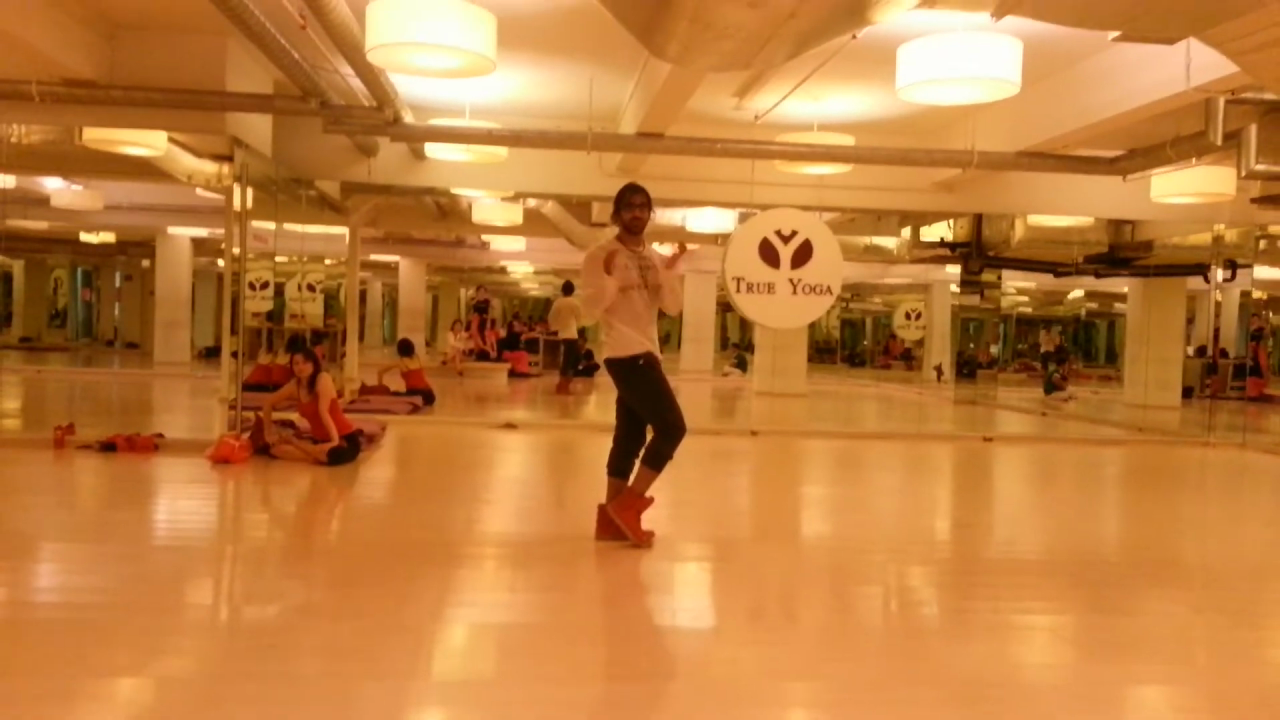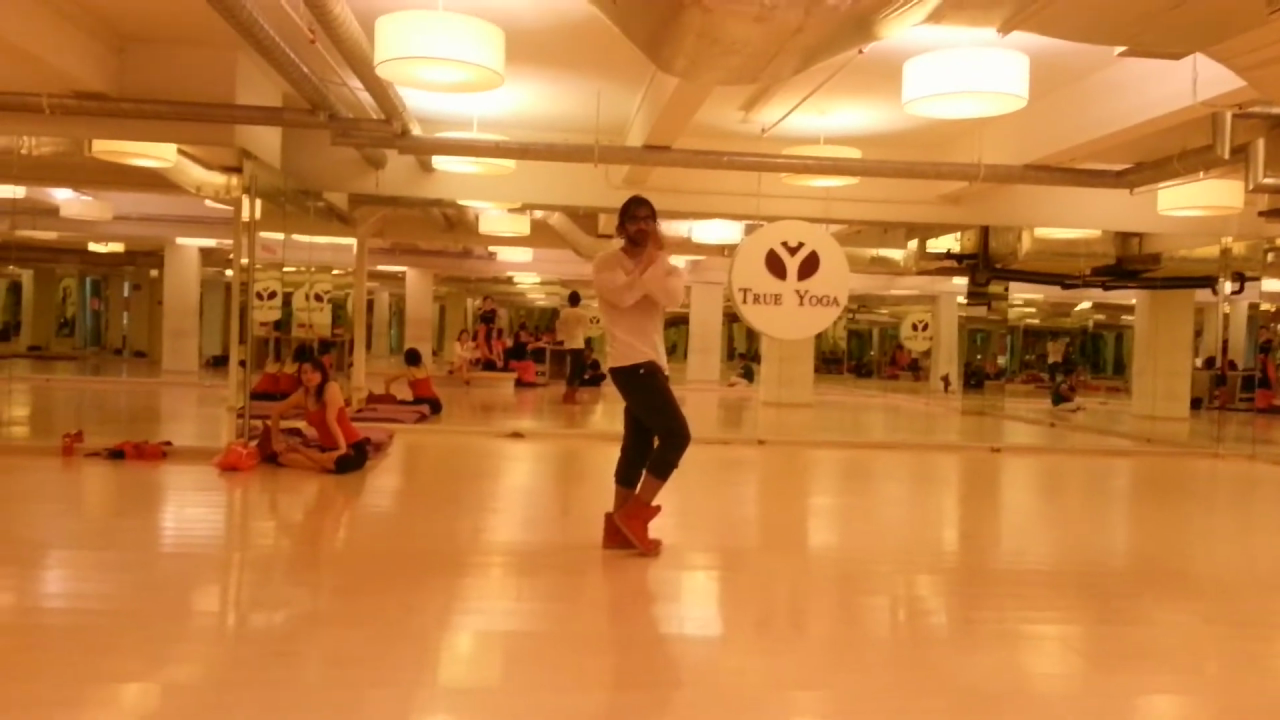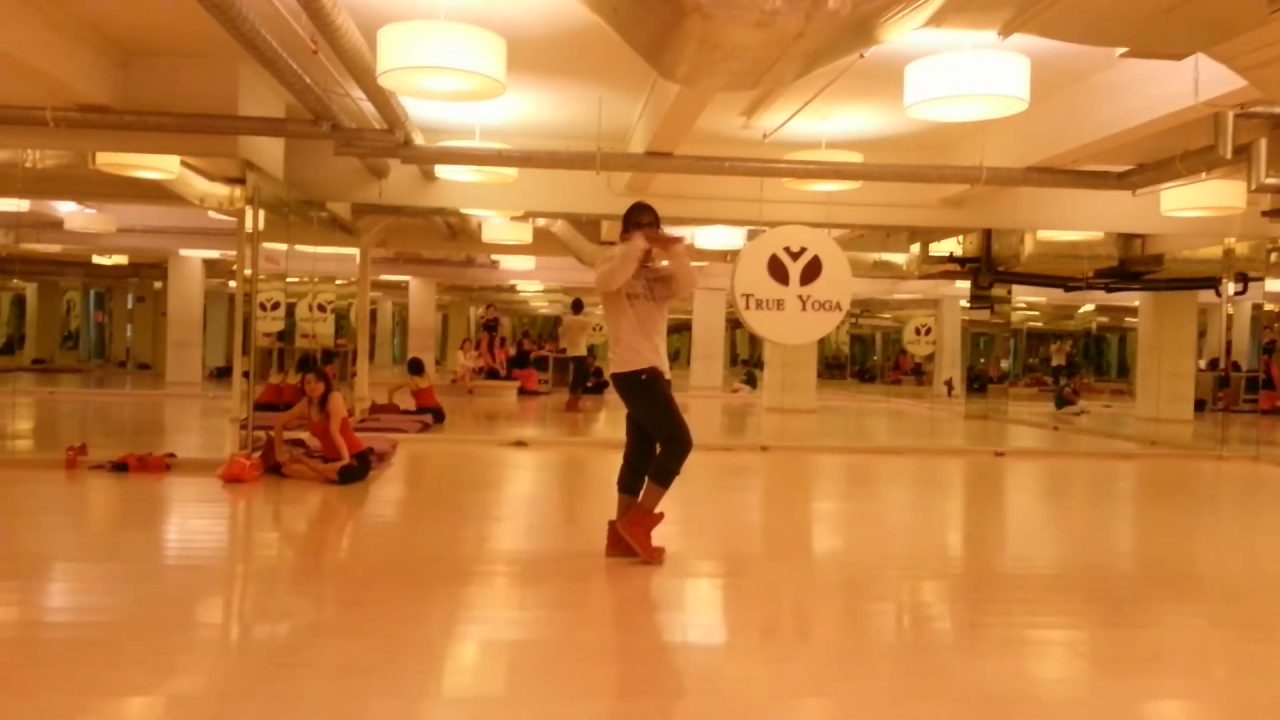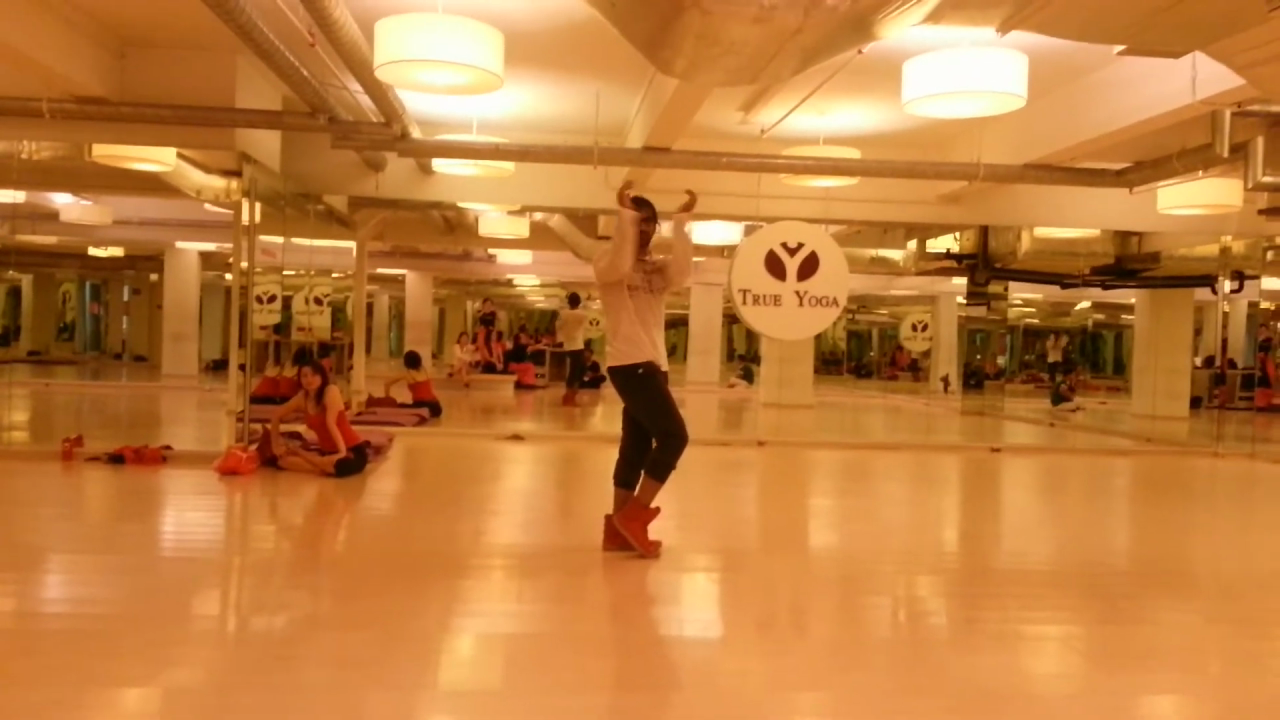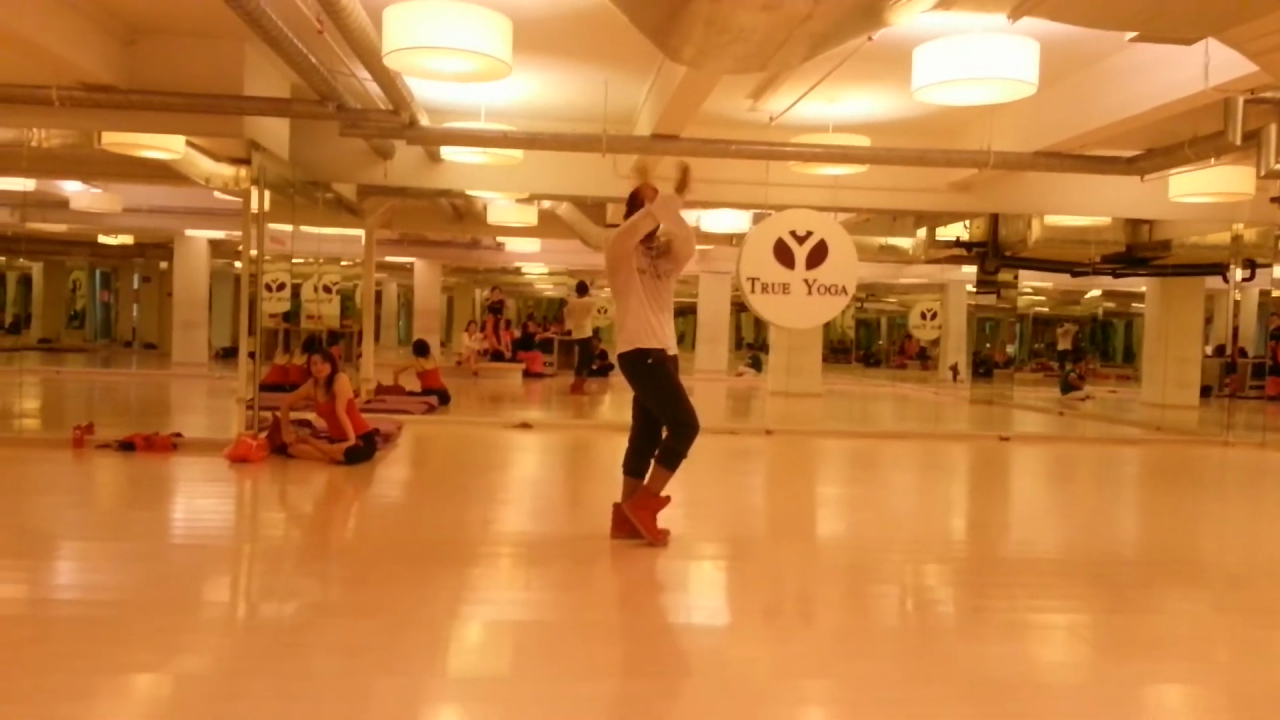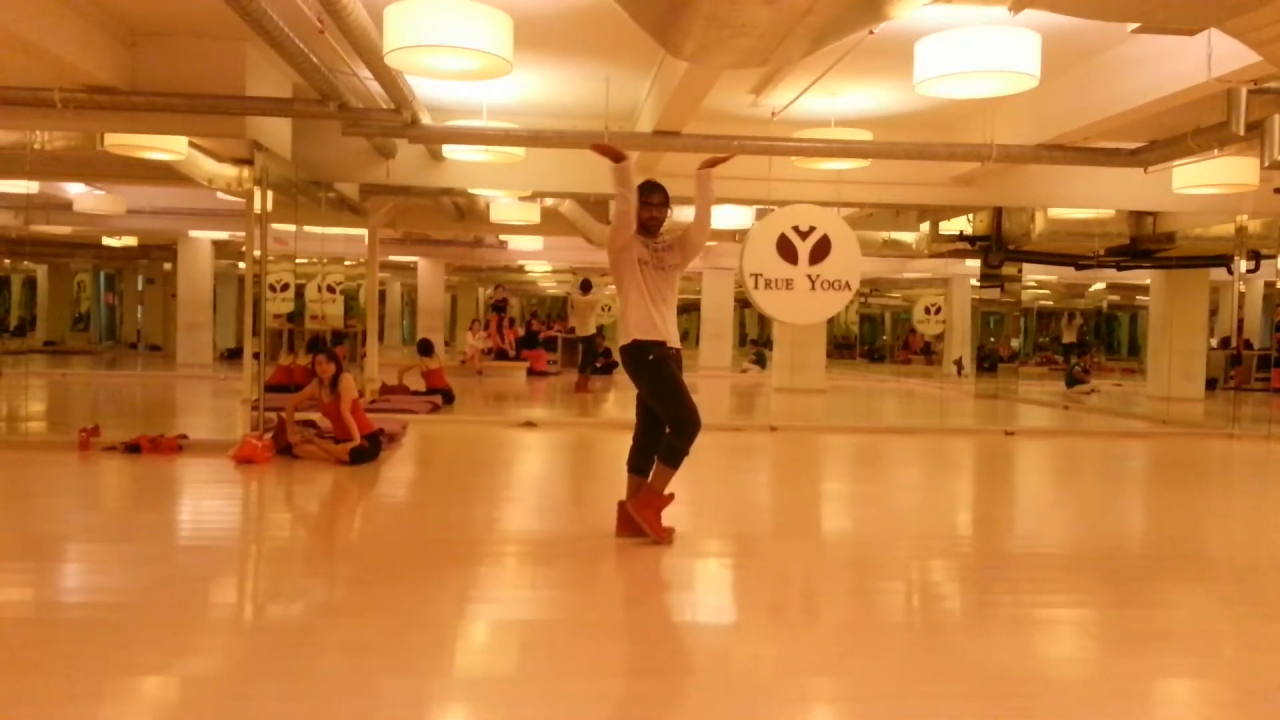
dt=0.3s
person 1, frame 1
left shoulder: (657, 258)
right shoulder: (601, 254)
left elbow: (674, 307)
right elbow: (590, 308)
left wrist: (673, 271)
right wrist: (611, 276)
left hip: (646, 355)
right hip: (626, 355)
left knee: (630, 437)
right knee: (672, 426)
left ankle: (611, 516)
right ankle: (629, 503)
person 1, frame 2
left shoulder: (667, 269)
right shoulder: (607, 262)
left elbow: (673, 298)
right elbow: (624, 294)
left wrist: (658, 259)
right wrist: (653, 262)
left hip: (653, 364)
right hip: (630, 364)
left knee: (638, 446)
right knee: (676, 434)
left ankle: (618, 525)
right ankle: (635, 512)
person 1, frame 3
left shoulder: (665, 272)
right shoulder: (613, 264)
left elbow: (684, 285)
right elbow: (608, 282)
left wrist: (676, 248)
right wrist: (635, 243)
left hip: (654, 370)
right hip: (632, 369)
left knee: (641, 452)
right knee: (678, 441)
left ankle: (622, 531)
right ankle: (639, 520)
person 1, frame 4
left shoulder: (661, 267)
right shoulder: (610, 262)
left elbow: (681, 271)
right elbow: (618, 264)
left wrist: (681, 222)
right wrist: (626, 212)
left hip: (655, 364)
right hip: (629, 364)
left knee: (637, 448)
right knee: (673, 435)
left ankle: (619, 525)
right ankle: (634, 515)
person 1, frame 5
left shoulder: (670, 254)
right shoulder: (618, 249)
left elbow: (687, 241)
right elbow: (627, 235)
left wrist: (668, 203)
right wrist: (654, 203)
left hip: (666, 354)
right hip: (638, 352)
left knee: (645, 435)
right knee: (683, 424)
left ankle: (628, 511)
right ankle: (643, 502)
person 1, frame 6
left shoulder: (676, 249)
right shoulder: (623, 245)
left elbow: (703, 225)
right elbow: (623, 218)
left wrist: (704, 177)
right wrist: (622, 167)
left hip: (669, 348)
right hip: (640, 346)
left knee: (650, 432)
right knee: (686, 421)
left ankle: (632, 512)
right ankle: (648, 500)
